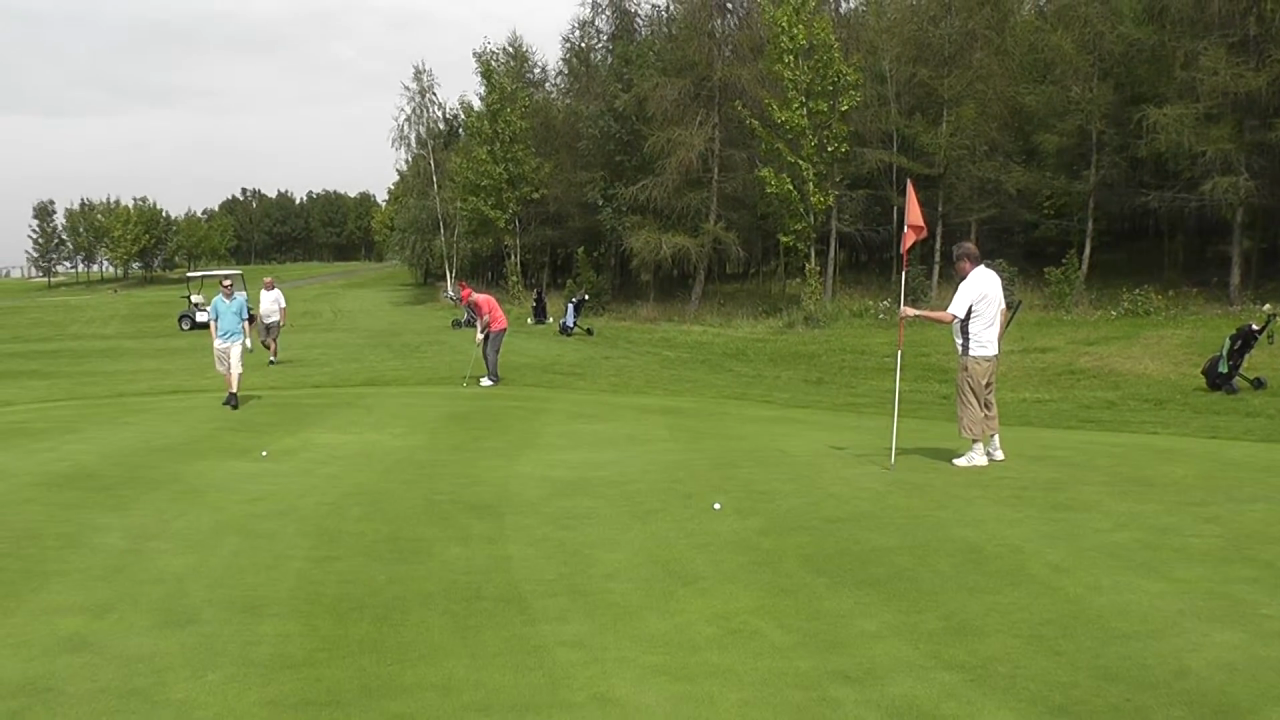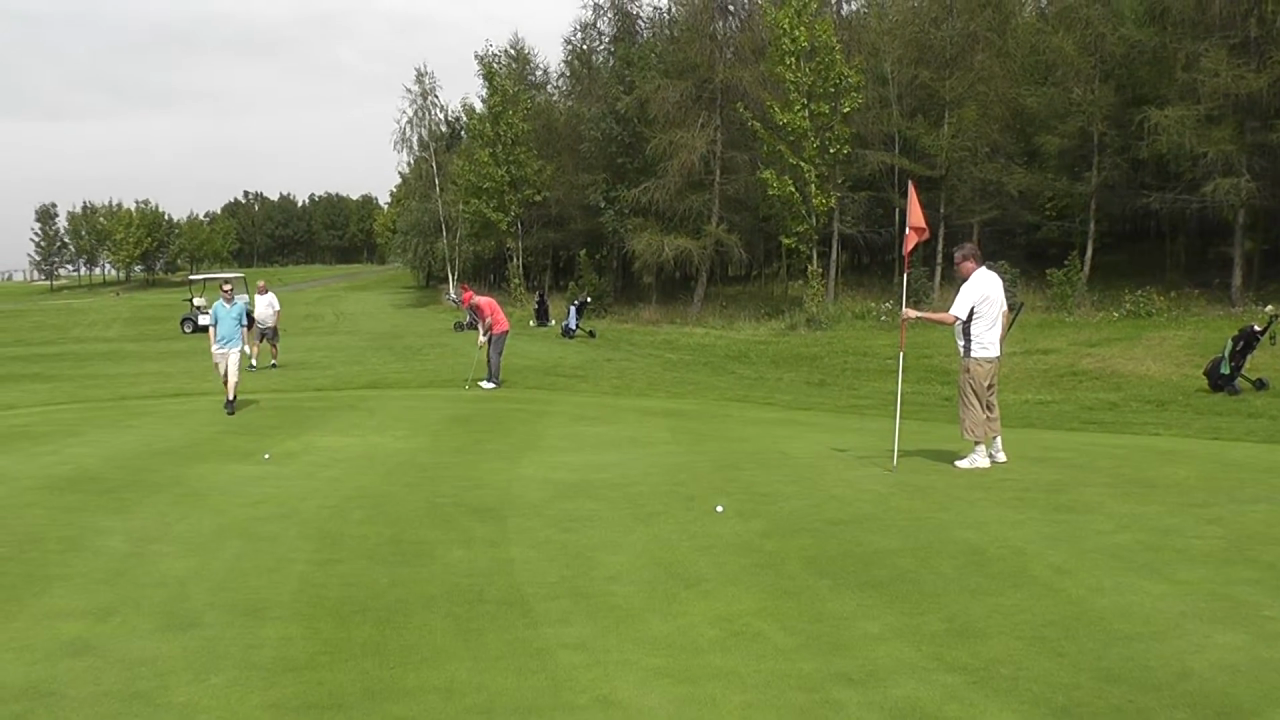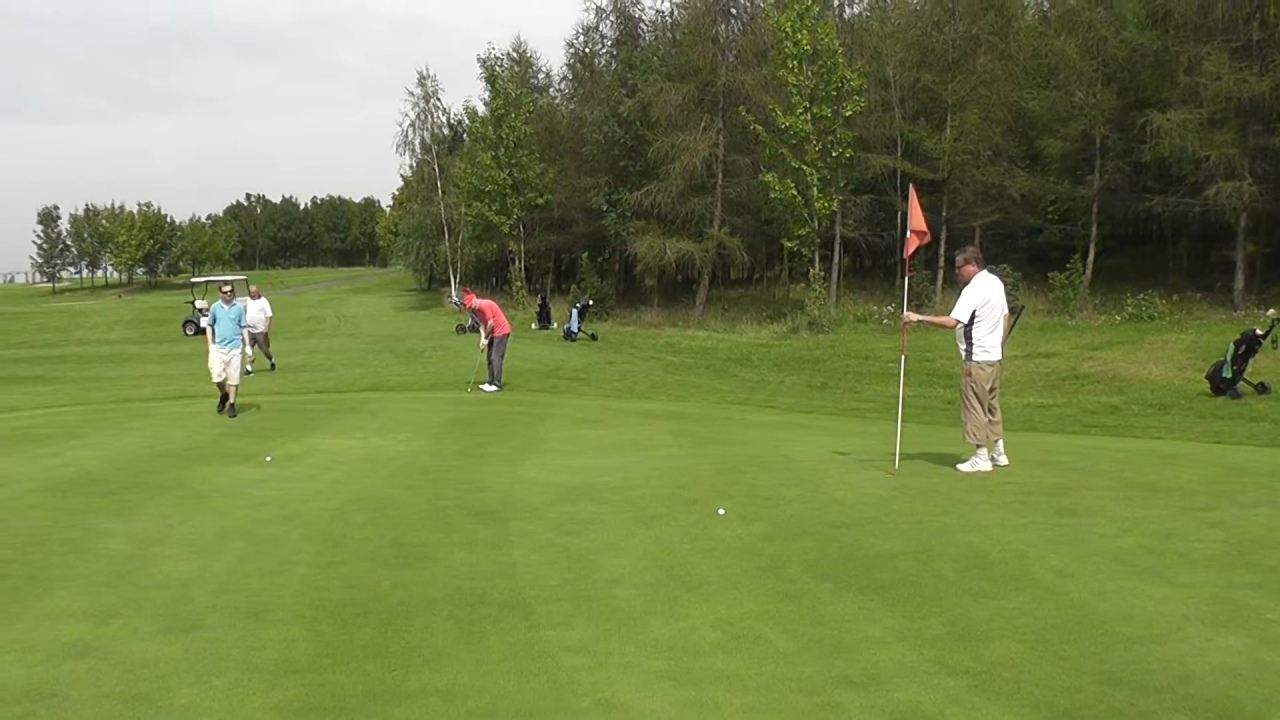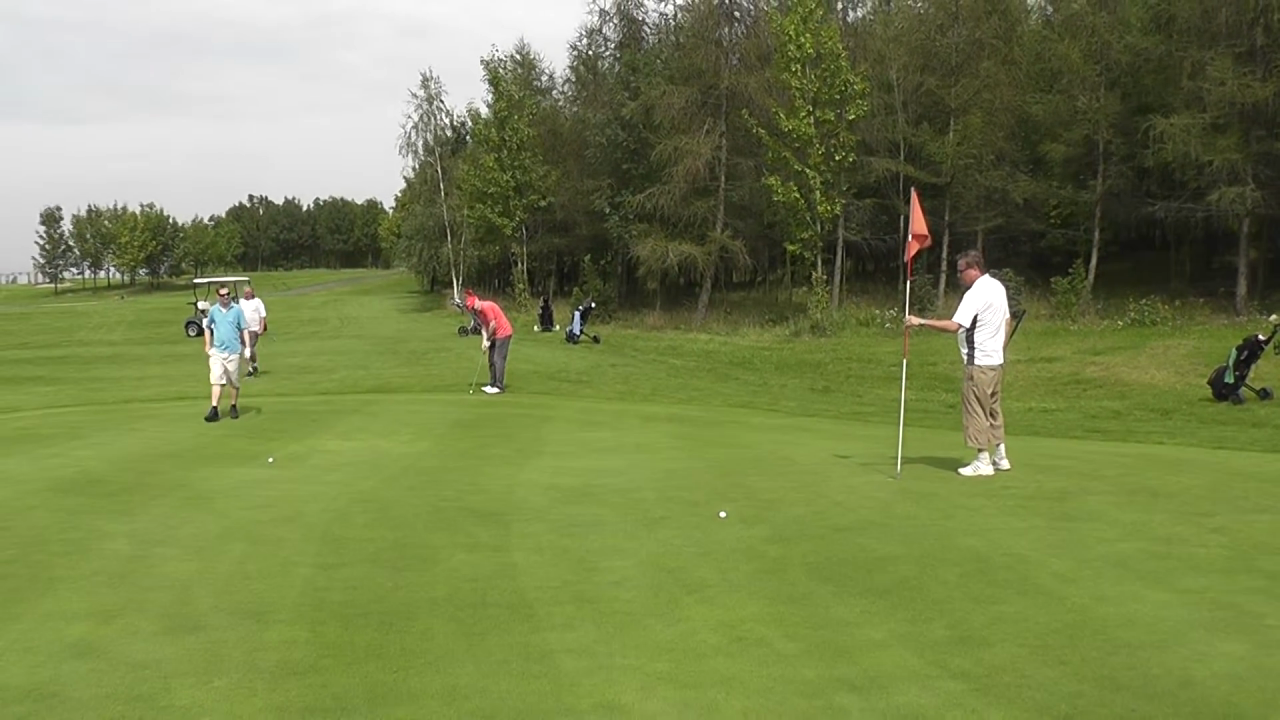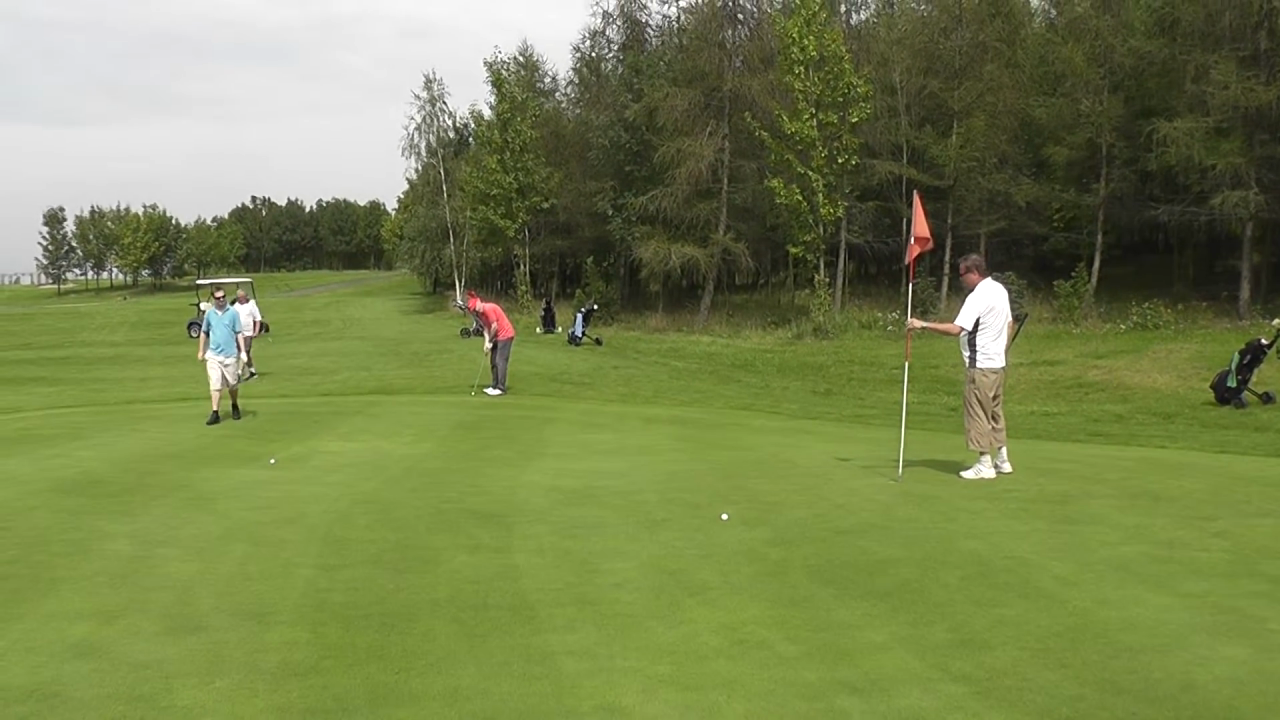
dt=0.2s
person 1, frame 1
left shoulder: (970, 285)
right shoulder: (993, 277)
left elbow: (948, 317)
right elbow: (1002, 311)
left wrist: (916, 313)
left hip: (973, 353)
right hip: (990, 350)
left knee: (971, 401)
right knee: (987, 400)
left ankle: (977, 452)
right ankle: (994, 447)
person 1, frame 2
left shoulder: (972, 286)
right shoulder: (994, 278)
left elbow: (950, 318)
right elbow: (1004, 312)
left wrist: (917, 314)
left hip: (975, 354)
right hip: (992, 352)
left knee: (972, 403)
right knee: (989, 401)
left ankle: (979, 454)
right ankle: (996, 449)
person 1, frame 3
left shoulder: (974, 289)
right shoulder: (995, 282)
left elbow: (952, 322)
right elbow: (1005, 316)
left wrist: (920, 318)
left hip: (977, 358)
right hip: (993, 356)
left knee: (974, 406)
right knee: (991, 405)
left ankle: (982, 457)
right ankle: (998, 452)
person 1, frame 4
left shoulder: (976, 294)
right shoulder: (997, 287)
left elbow: (954, 326)
right elbow: (1006, 320)
left wrist: (921, 322)
left hip: (979, 362)
right hip: (995, 360)
left knee: (976, 411)
right knee: (993, 409)
left ankle: (983, 461)
right ankle: (1000, 456)
person 1, frame 5
left shoulder: (978, 297)
right shoulder: (999, 290)
left elbow: (956, 329)
right elbow: (1009, 323)
left wrist: (923, 325)
left hip: (980, 365)
right hip: (997, 362)
left knee: (978, 414)
right knee: (994, 412)
left ankle: (985, 464)
right ankle: (1001, 459)
